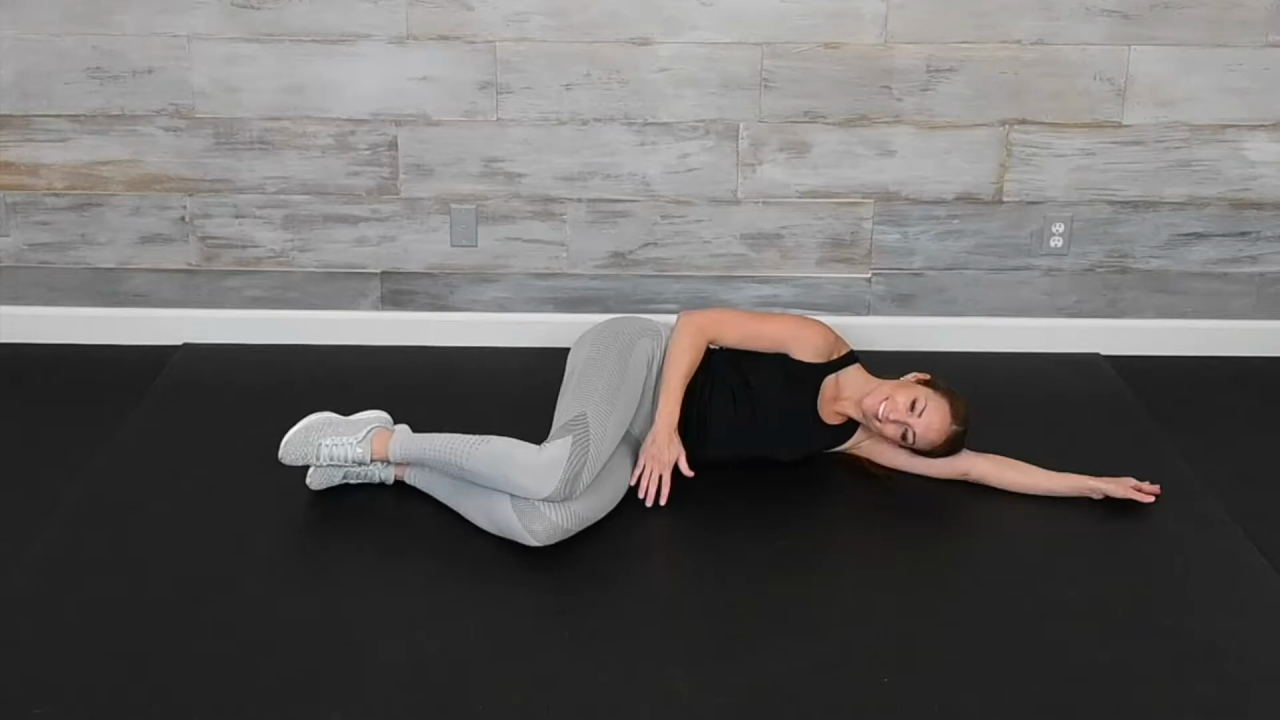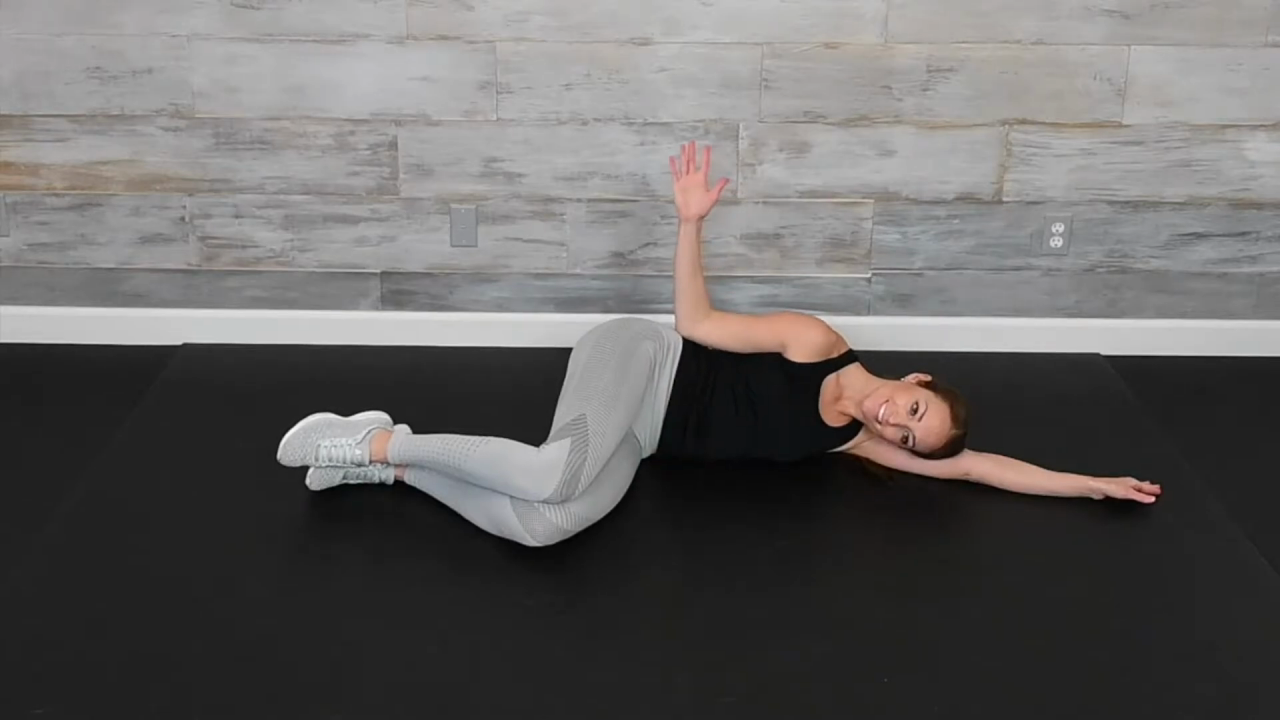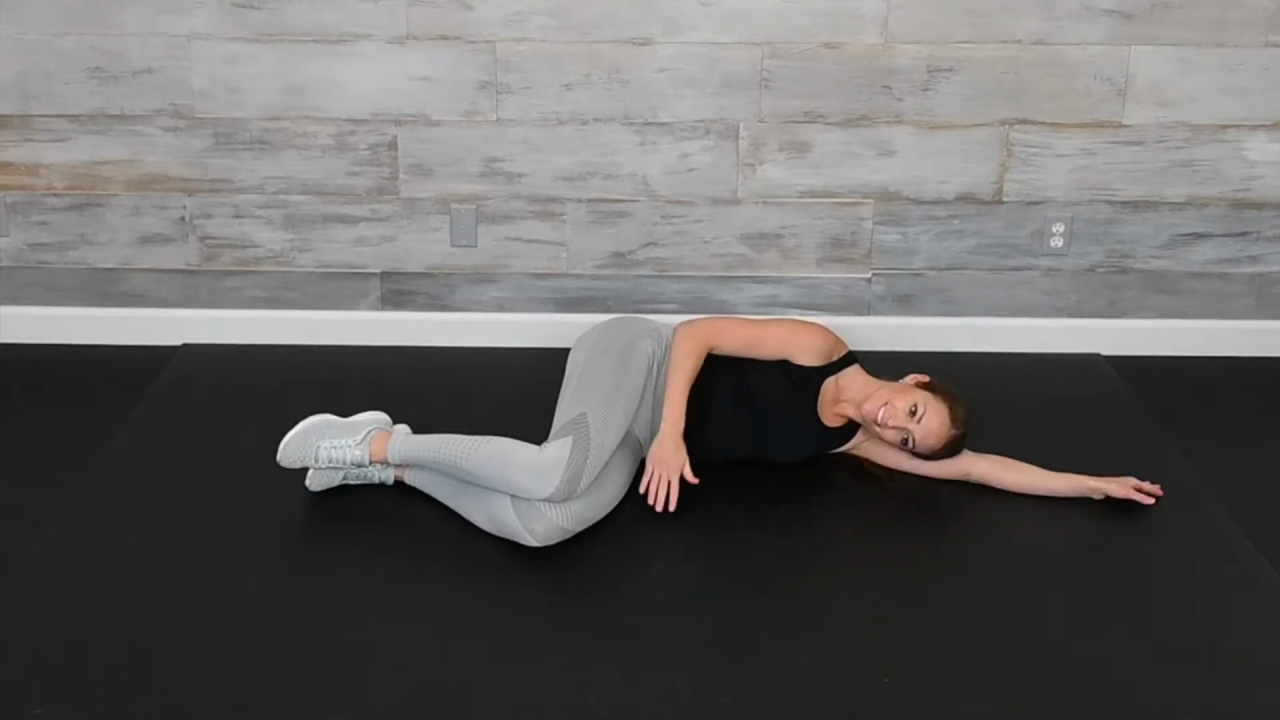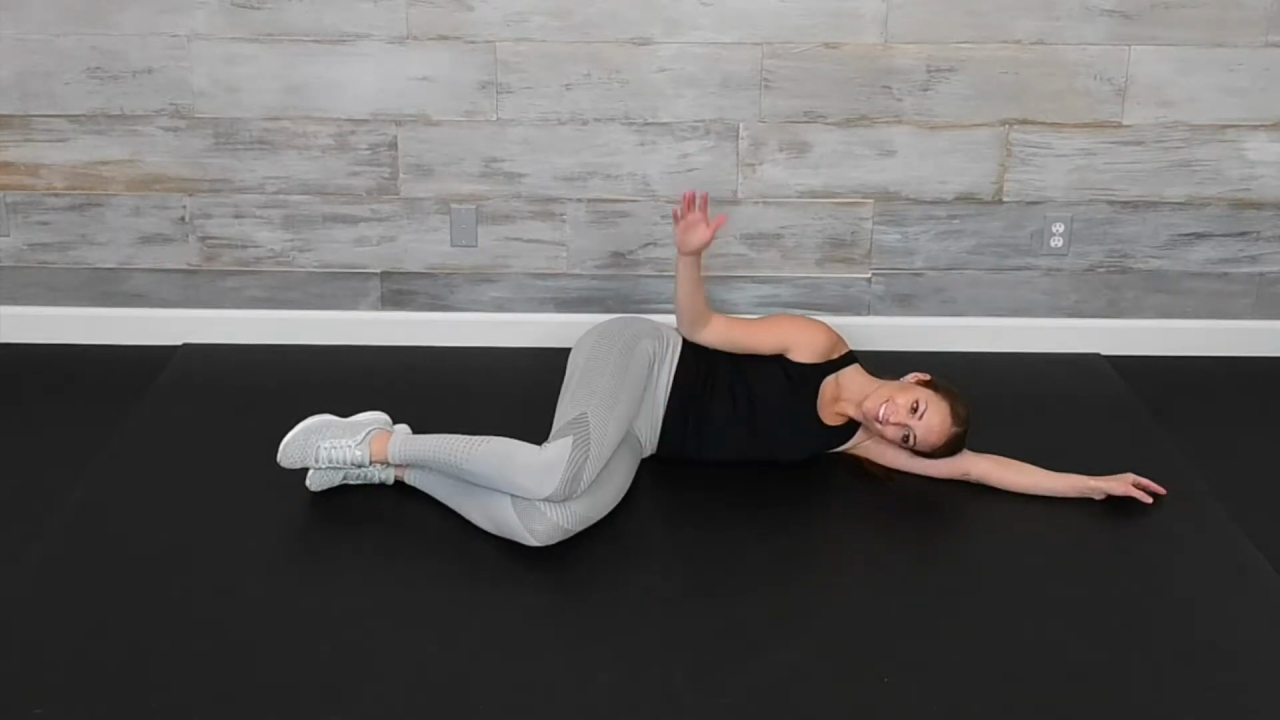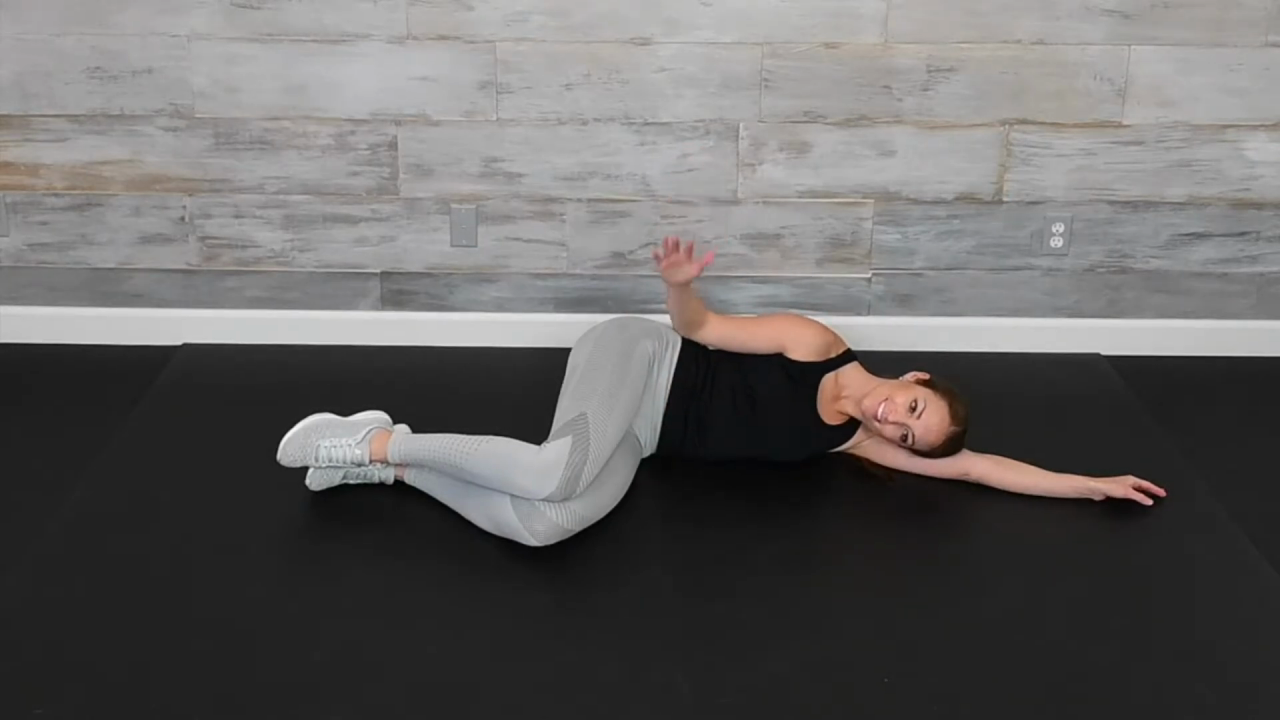
dt=1s
person 1, frame 1
left shoulder: (855, 439)
right shoulder: (818, 344)
left elbow: (973, 464)
right elbow: (696, 324)
left wrist: (1094, 483)
right wrist: (667, 425)
left hip: (649, 448)
right hip: (638, 357)
left knee: (544, 525)
right knee: (556, 478)
left ankle: (388, 458)
right ankle: (376, 440)
person 1, frame 2
left shoulder: (854, 441)
right shoulder: (816, 344)
left elbow: (978, 464)
right elbow: (695, 323)
left wrist: (1092, 484)
right wrist: (691, 221)
left hip: (646, 443)
right hip: (634, 362)
left knee: (544, 524)
right knee: (556, 482)
left ankle: (389, 460)
right ankle: (378, 442)
person 1, frame 3
left shoulder: (855, 441)
right shoulder: (819, 347)
left elbow: (975, 466)
right elbow: (696, 333)
left wrist: (1092, 482)
right wrist: (670, 432)
left hip: (653, 439)
right hip: (636, 357)
left knee: (546, 524)
right knee: (559, 478)
left ankle: (389, 457)
right ankle: (374, 442)
person 1, frame 4
left shoulder: (853, 440)
right shoulder: (815, 344)
left elbow: (976, 464)
right elbow: (697, 327)
left wrist: (1090, 482)
right wrist: (689, 256)
left hip: (643, 442)
right hip: (636, 360)
left knee: (545, 523)
right knee: (557, 480)
left ankle: (388, 461)
right ankle: (375, 440)
person 1, frame 5
left shoulder: (857, 442)
right shoulder: (814, 344)
left elbow: (980, 467)
right elbow: (699, 330)
left wrist: (1091, 484)
right wrist: (680, 283)
left hip: (645, 444)
right hip: (636, 361)
left knee: (546, 522)
right knee: (557, 477)
left ankle: (385, 459)
right ankle: (376, 439)
